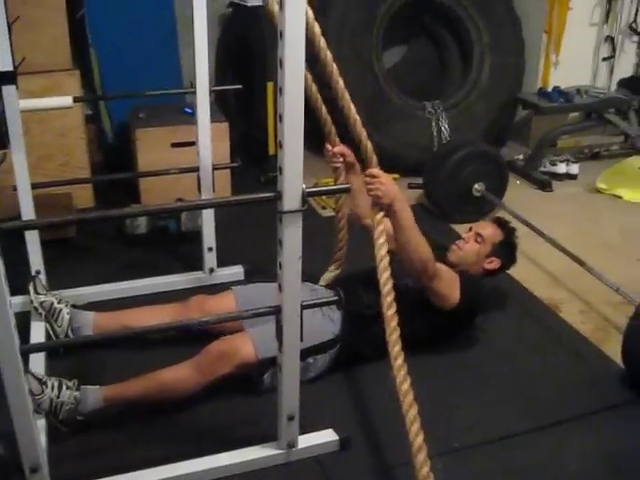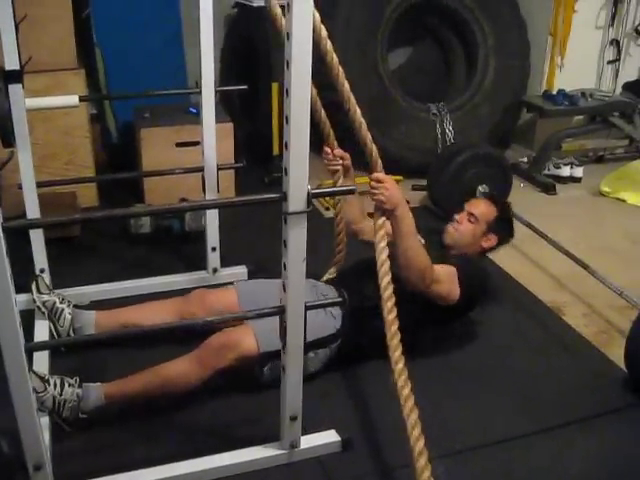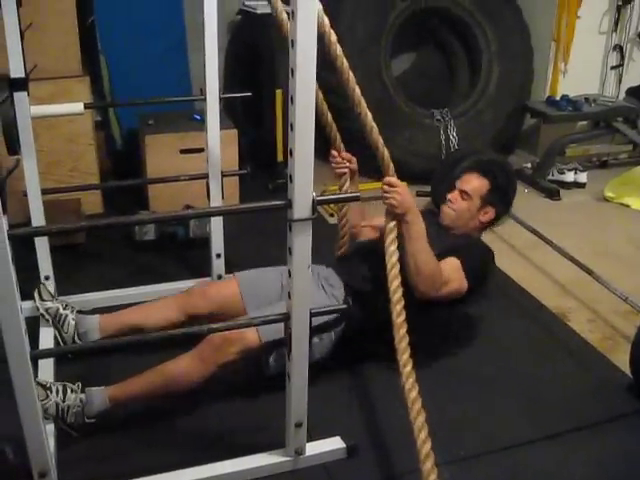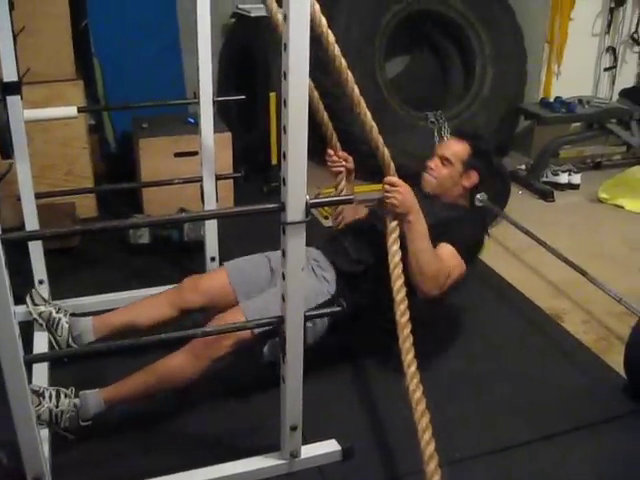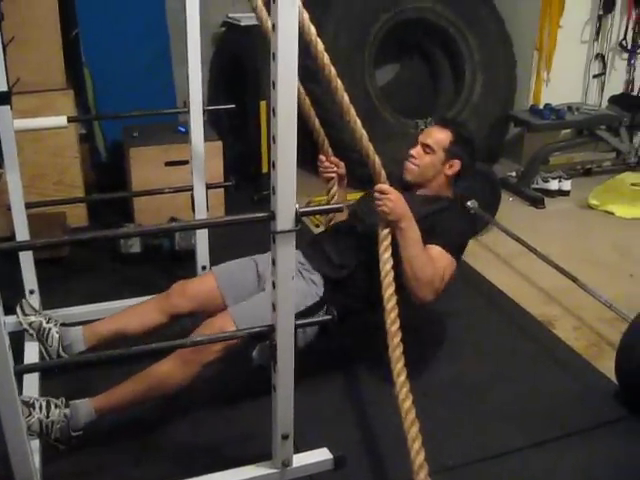
dt=0.2s
person 1, frame 1
left shoulder: (464, 294)
right shoulder: (438, 261)
left elbow: (424, 271)
right elbow: (371, 223)
left wrist: (398, 203)
right wrist: (352, 170)
left hip: (341, 328)
right hip: (323, 295)
left knee: (220, 356)
right knee: (199, 307)
left ankle: (81, 401)
right ankle: (78, 323)
person 1, frame 2
left shoulder: (467, 276)
right shoulder: (436, 238)
left elbow: (420, 280)
right elbow: (361, 228)
left wrist: (400, 210)
right wrist: (347, 177)
left hip: (341, 322)
right hip: (323, 290)
left knee: (220, 349)
right knee: (199, 301)
left ankle: (83, 398)
right ankle: (80, 322)
person 1, frame 3
left shoulder: (473, 256)
right shoulder: (437, 218)
left elbow: (427, 284)
right elbow: (359, 231)
left wrist: (410, 216)
right wrist: (352, 182)
left hip: (345, 307)
right hip: (325, 277)
left knee: (223, 343)
right knee: (202, 296)
left ankle: (89, 404)
right ankle: (85, 328)
person 1, frame 4
left shoulder: (463, 225)
right shoulder: (417, 185)
left elbow: (428, 283)
left wrist: (412, 215)
right wrist: (347, 179)
left hip: (334, 288)
right hip: (312, 258)
left knee: (215, 338)
right knee: (191, 289)
left ankle: (85, 407)
right ankle: (79, 331)
person 1, frame 5
left shoulder: (449, 220)
right shoulder: (403, 186)
left elbow: (424, 289)
left wrist: (405, 221)
right wrist: (338, 185)
left hip: (321, 291)
right hip: (298, 259)
left knee: (205, 343)
right knee: (180, 294)
left ankle: (75, 416)
right ankle: (69, 341)
